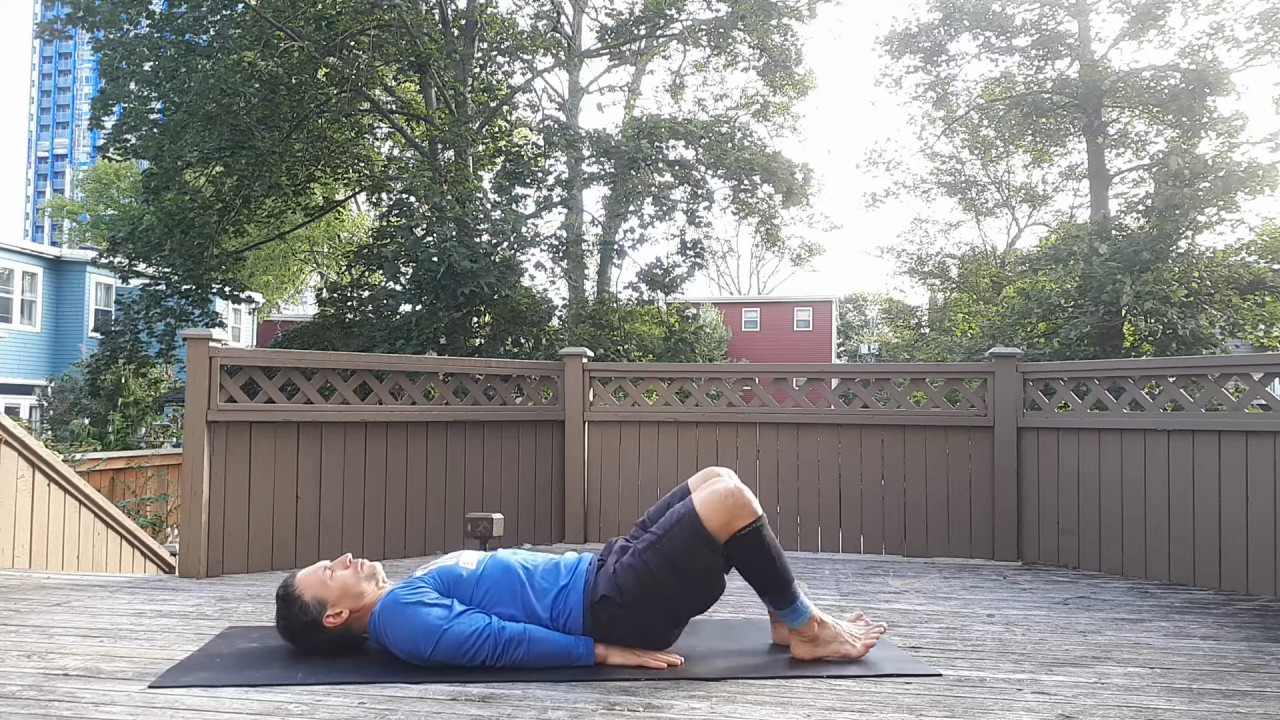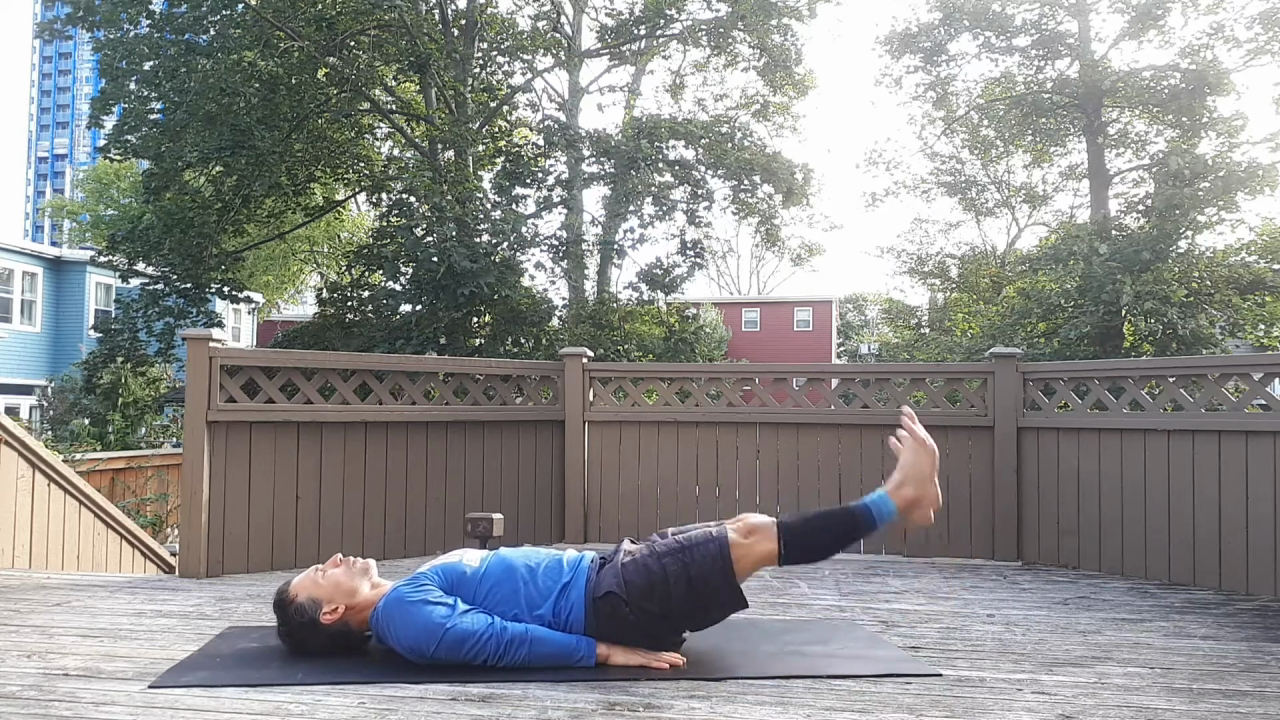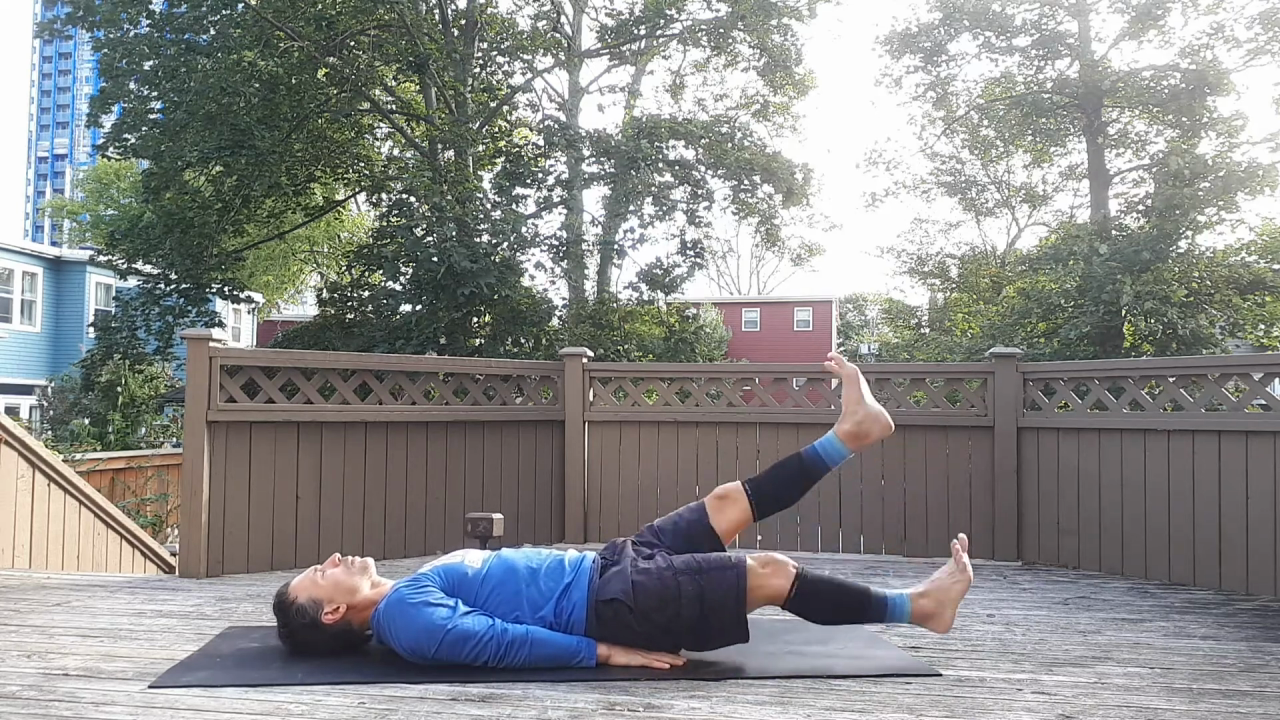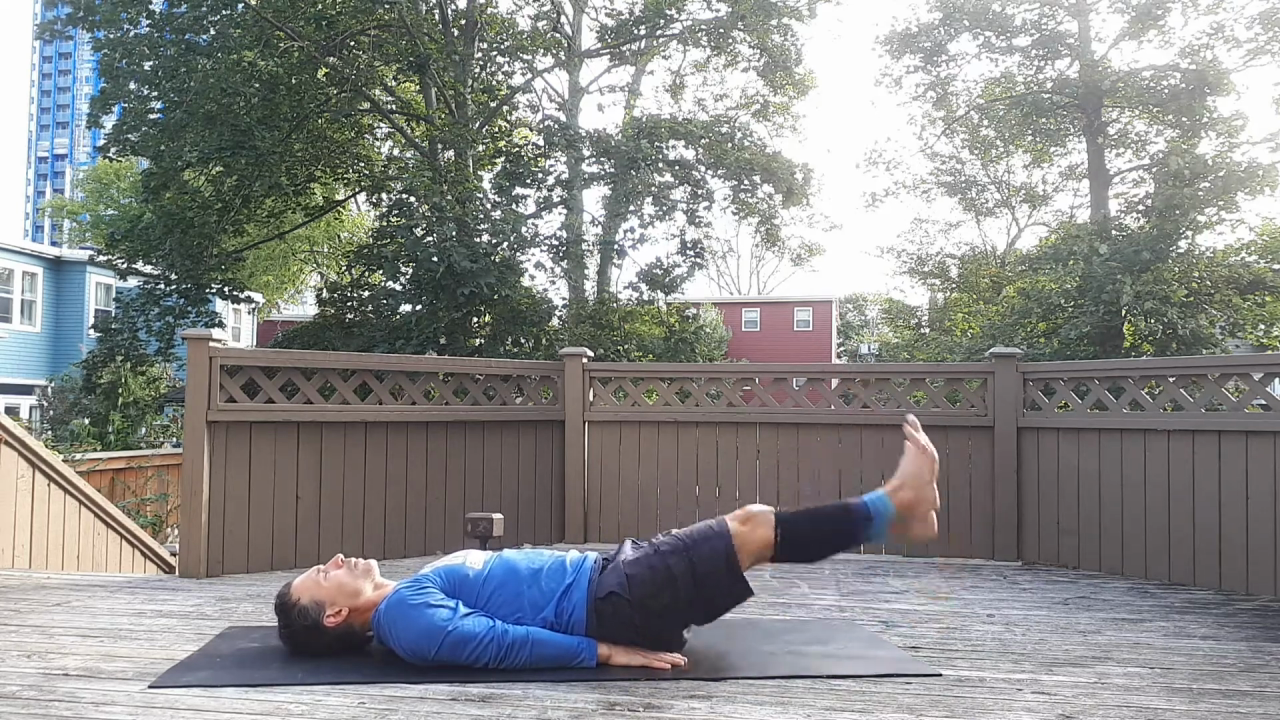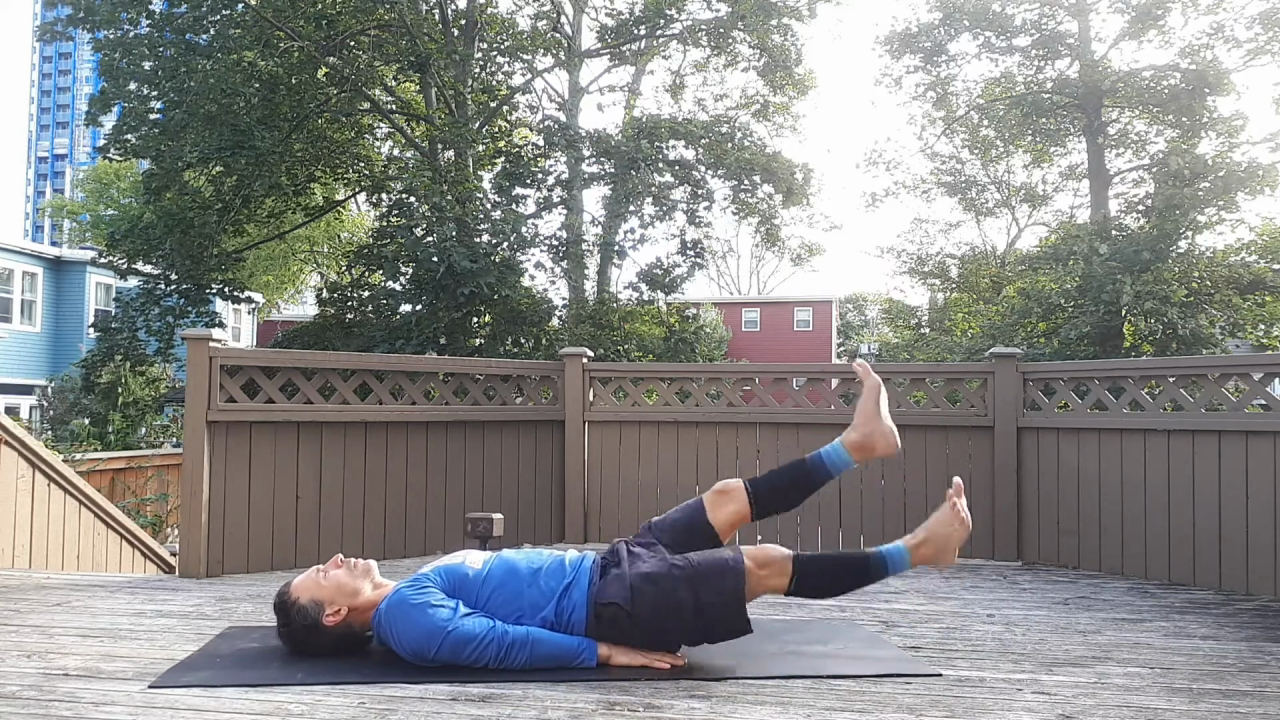
dt=1s
person 1, frame 1
left shoulder: (407, 596)
right shoulder: (401, 620)
right elbow: (503, 641)
right wrist: (605, 650)
left hip: (599, 571)
right hip: (612, 607)
left knee: (716, 478)
right knee: (730, 499)
left ankle: (789, 619)
right ankle: (808, 628)
person 1, frame 2
left shoulder: (407, 592)
right shoulder: (404, 618)
right elbow: (500, 640)
right wrist: (606, 650)
left hip: (602, 572)
right hip: (608, 606)
left knee: (748, 533)
right knee: (753, 537)
left ankle: (895, 501)
right ankle: (894, 499)
person 1, frame 3
left shoulder: (412, 591)
right shoulder: (406, 618)
right elbow: (503, 641)
right wrist: (609, 650)
left hip: (606, 568)
right hip: (611, 604)
left knee: (729, 502)
right knee: (770, 572)
left ankle: (848, 433)
right ankle: (915, 606)
person 1, frame 4
left shoulder: (407, 594)
right shoulder: (402, 618)
right elbow: (498, 643)
right wrist: (607, 651)
left hip: (602, 573)
right hip: (608, 604)
left knee: (746, 525)
right knee: (751, 529)
left ankle: (892, 509)
right ankle: (894, 502)
person 1, frame 5
left shoulder: (411, 594)
right shoulder: (405, 617)
right elbow: (502, 643)
right wrist: (608, 650)
left hip: (603, 570)
right hip: (609, 607)
left knee: (731, 498)
right knee: (764, 564)
left ankle: (857, 442)
right ankle: (912, 551)
